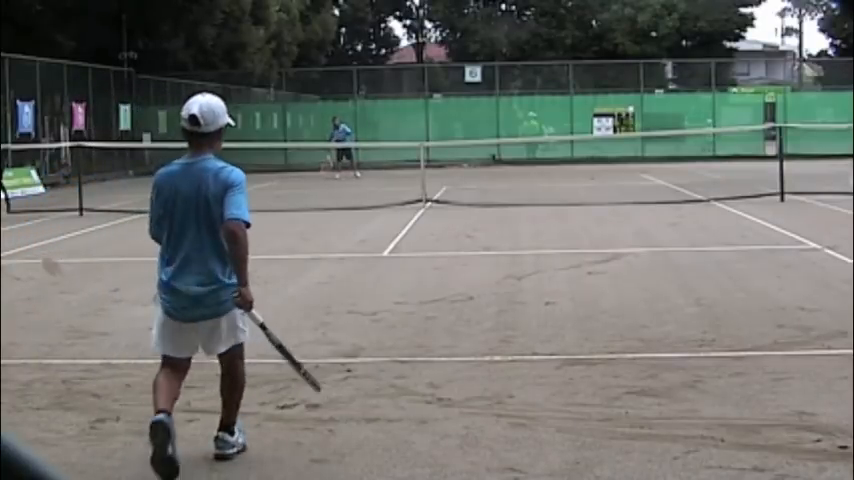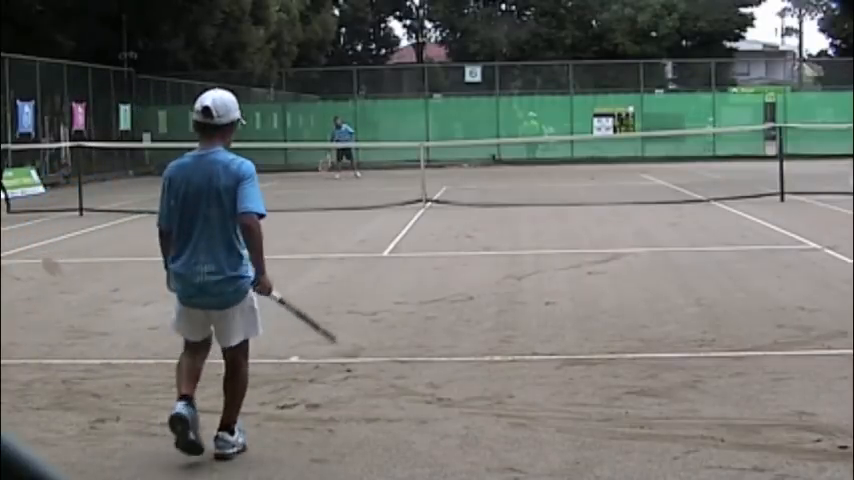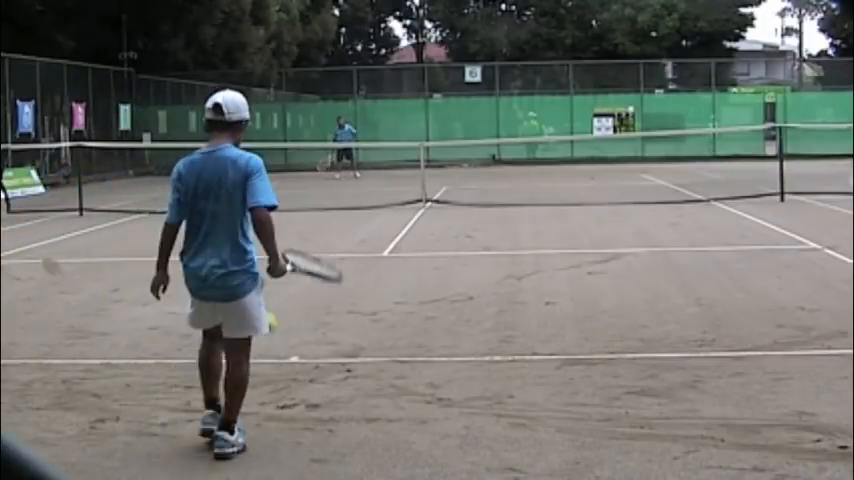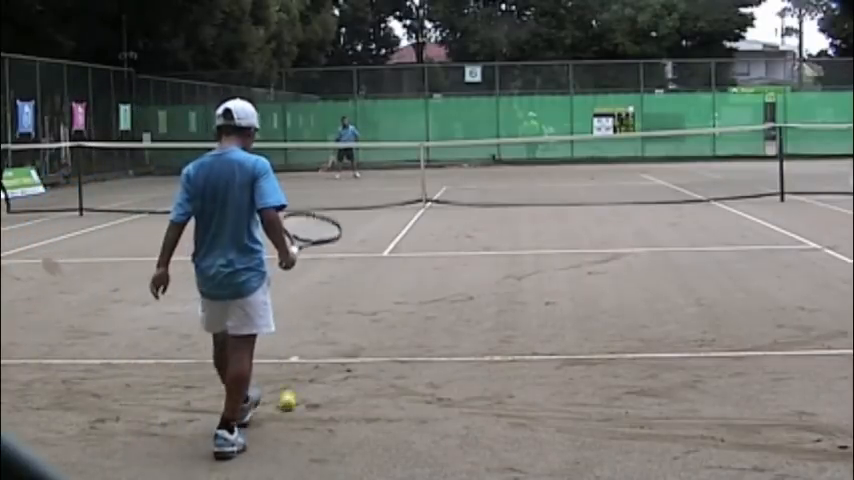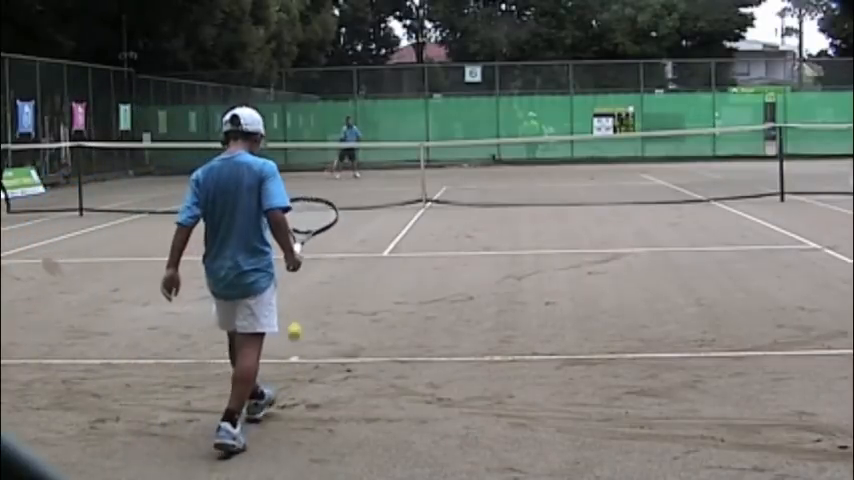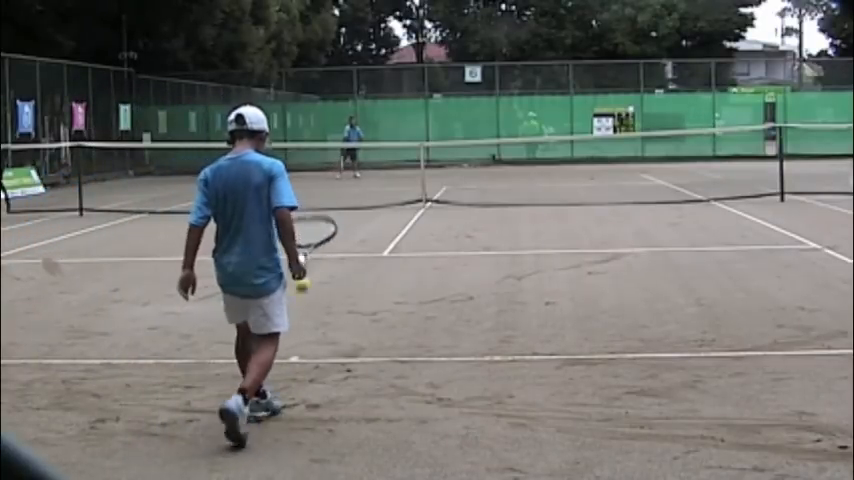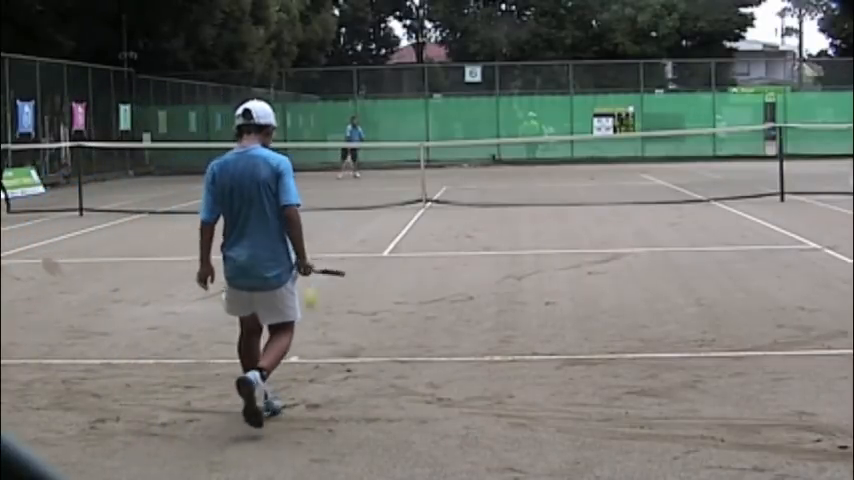
dt=0.1s
person 1, frame 1
left shoulder: (163, 178)
right shoulder: (230, 177)
left elbow: (157, 234)
right elbow: (235, 230)
right wrist: (243, 284)
left hip: (174, 291)
right hip: (218, 290)
left knee: (171, 367)
right knee: (232, 364)
left ankle: (162, 418)
right ankle: (226, 435)
person 1, frame 2
left shoulder: (175, 170)
right shoulder: (239, 169)
left elbow: (165, 228)
right elbow: (248, 223)
left wrist: (171, 268)
right wrist: (261, 271)
left hip: (188, 281)
right hip: (230, 281)
left knee: (194, 350)
right knee: (236, 357)
left ankle: (184, 406)
right ankle: (226, 433)
person 1, frame 3
left shoulder: (184, 167)
right shoulder: (249, 163)
left elbow: (172, 223)
right elbow: (260, 215)
left wrist: (161, 268)
right wrist: (275, 257)
left hip: (198, 273)
right hip: (238, 273)
left knee: (210, 342)
right knee: (237, 354)
left ankle: (211, 413)
right ankle: (226, 432)
person 1, frame 4
left shoulder: (193, 170)
right shoulder: (256, 166)
left elbow: (177, 221)
right elbow: (269, 215)
left wrist: (162, 267)
right wrist: (285, 251)
left hip: (208, 274)
right hip: (245, 272)
left knee: (222, 345)
right knee: (240, 352)
left ankle: (240, 403)
right ankle: (227, 432)
person 1, frame 5
left shoulder: (202, 174)
right shoulder: (263, 169)
left elbow: (185, 223)
right elbow: (275, 216)
left wrist: (172, 268)
right wrist: (291, 254)
left hip: (219, 274)
right hip: (254, 273)
left knee: (237, 342)
right knee: (248, 351)
left ankle: (254, 397)
right ankle: (229, 425)
person 1, frame 6
left shoulder: (210, 173)
right shoulder: (271, 167)
left elbow: (197, 225)
right elbow: (282, 216)
left wrist: (188, 269)
right wrist: (294, 260)
left hip: (229, 271)
right hip: (264, 271)
left knee: (245, 335)
right knee: (266, 344)
left ankle: (256, 397)
right ankle: (238, 401)
person 1, frame 7
left shoulder: (217, 168)
right shoulder: (278, 163)
left elbow: (207, 220)
right elbow: (290, 213)
left wrist: (205, 261)
right wrist: (301, 256)
left hip: (236, 265)
right hip: (274, 264)
left knee: (249, 331)
right knee: (282, 331)
left ankle: (258, 393)
right ankle: (256, 377)
